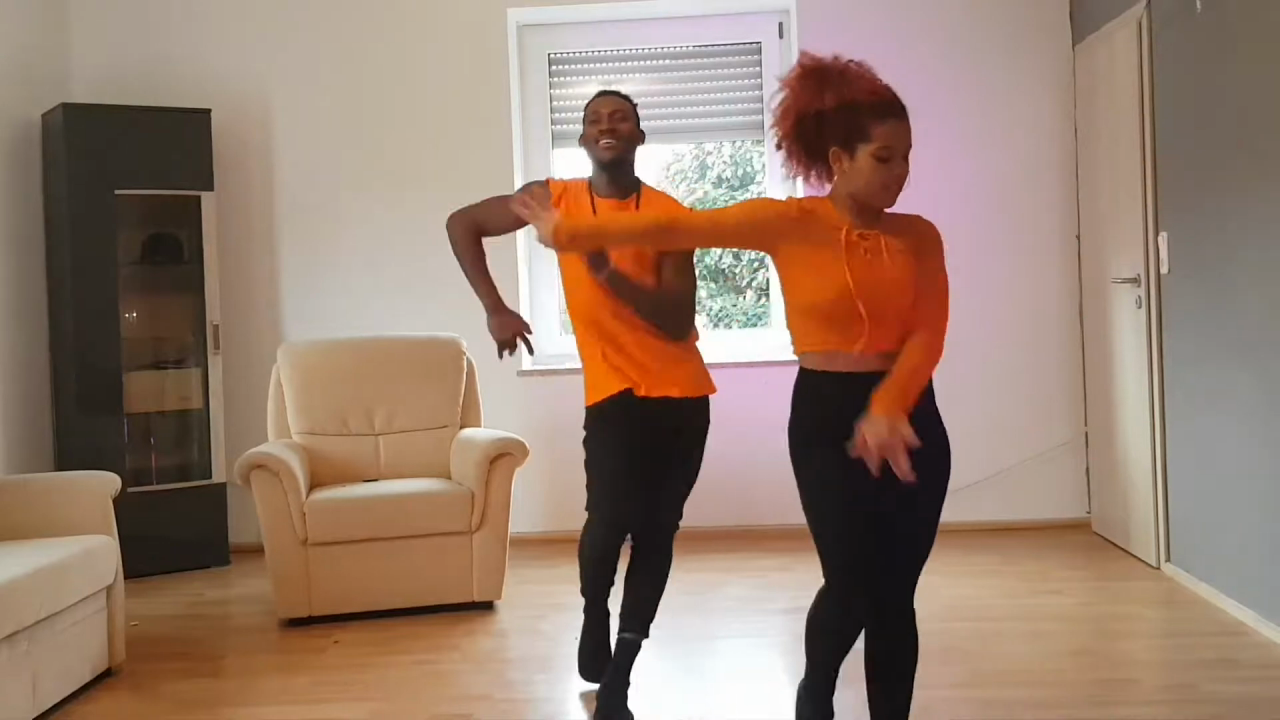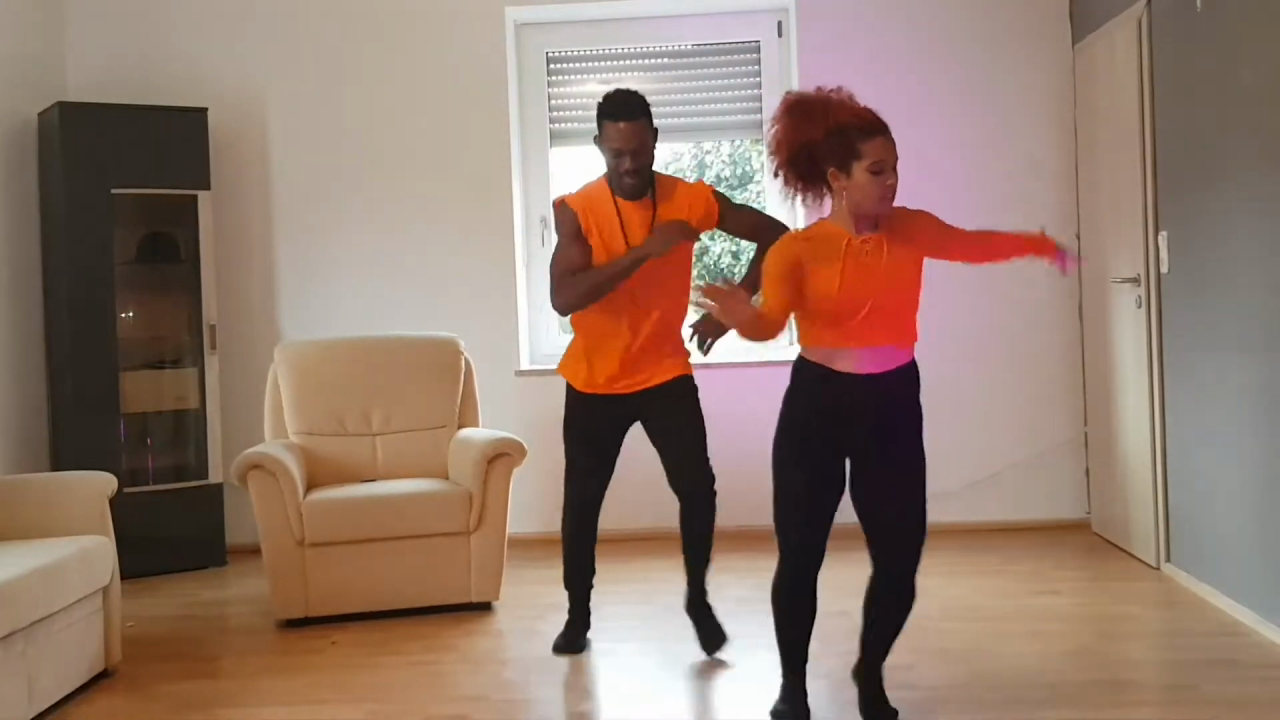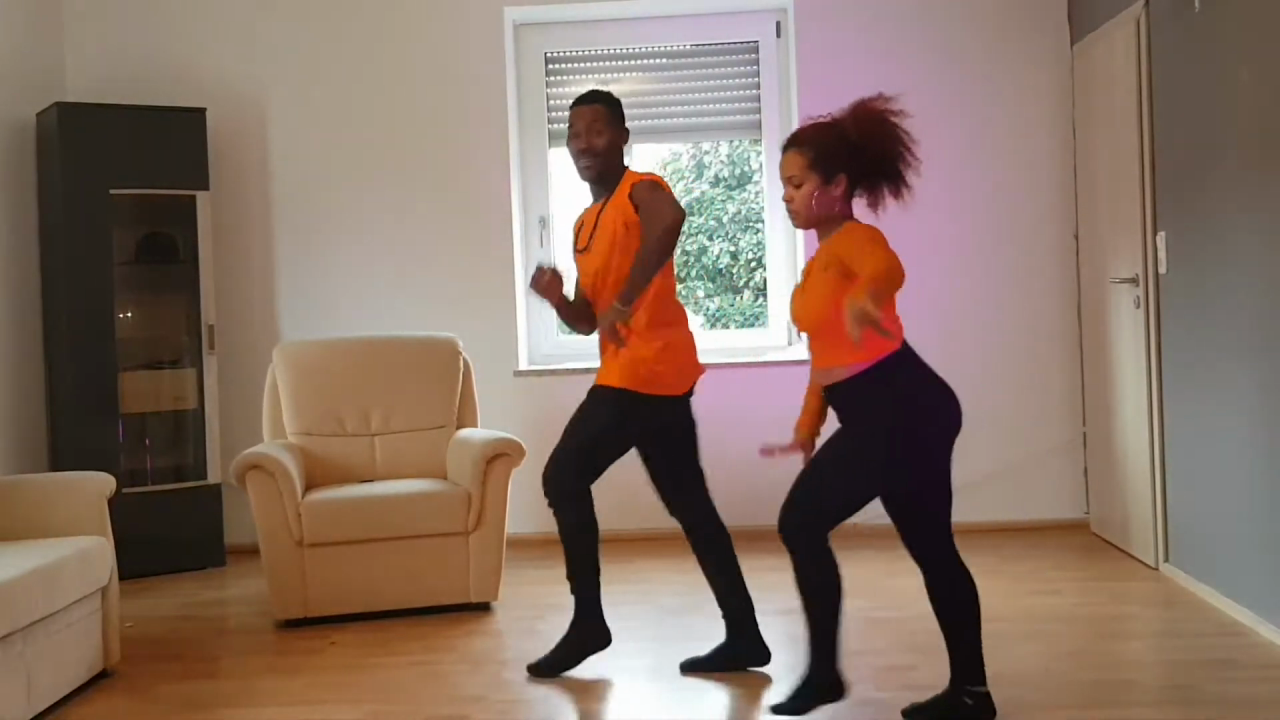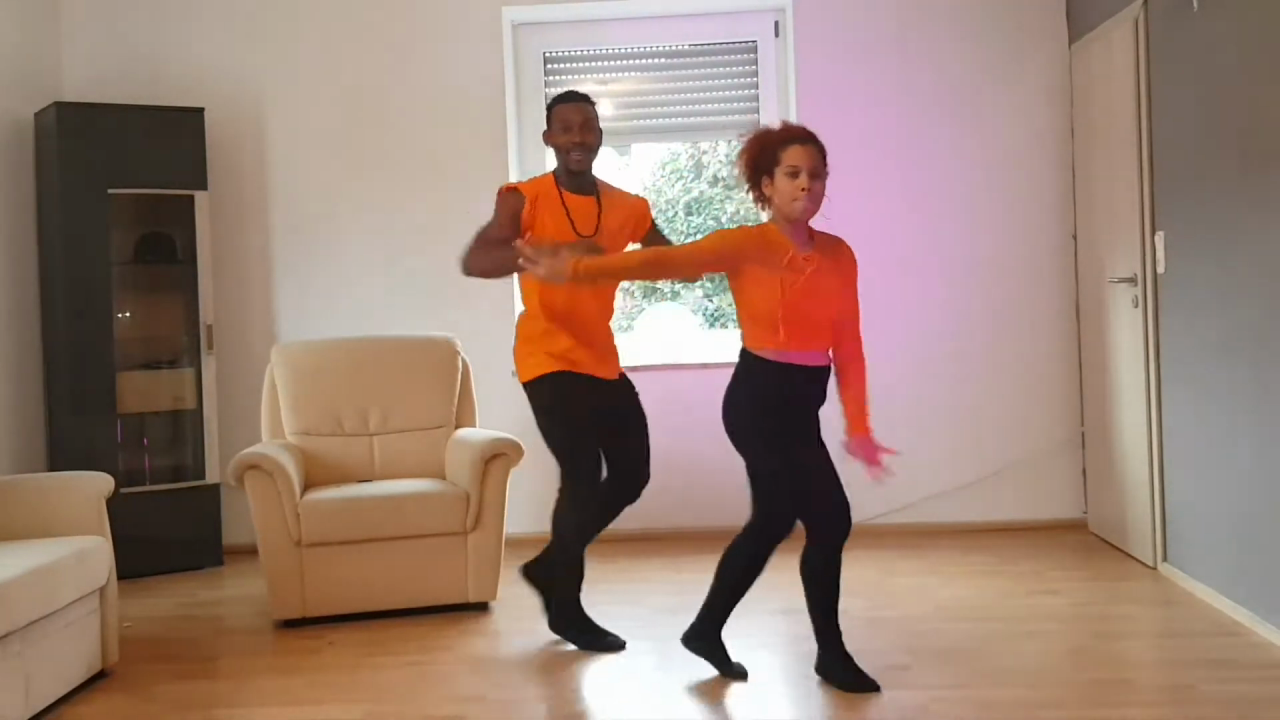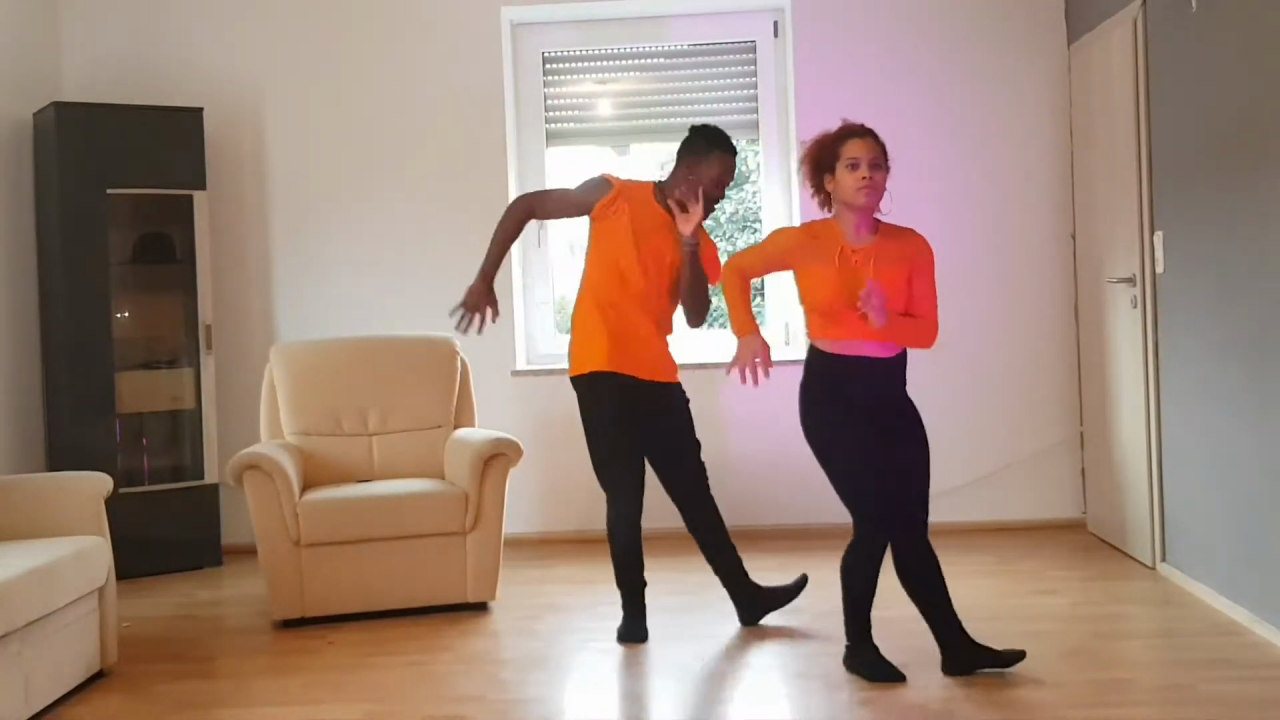
dt=1s
person 1, frame 1
left shoulder: (918, 238)
right shoulder: (785, 225)
left elbow: (927, 345)
right elbow: (681, 227)
left wrist: (890, 413)
right wrist: (578, 230)
left hip: (905, 419)
right hip: (822, 419)
left knee: (893, 596)
right knee: (852, 590)
person 1, frame 2
left shoulder: (909, 229)
right shoulder: (797, 250)
left elbow: (976, 243)
right elbow: (766, 320)
left wrist: (1042, 245)
right wrist: (733, 311)
left hip: (892, 409)
right hip: (813, 410)
left knee: (900, 558)
right knee: (801, 556)
person 1, frame 3
left shoulder: (862, 243)
right shoulder: (827, 253)
left elbow: (885, 276)
right elbow: (829, 356)
left wrist: (865, 305)
right wrist: (805, 432)
left hip: (900, 412)
right hip: (887, 413)
left knee: (800, 524)
right knee: (931, 548)
person 1, frame 4
left shoulder: (839, 256)
right shoulder: (748, 246)
left elbow: (849, 346)
right elbow: (666, 263)
left wrist: (859, 427)
right wrist: (574, 264)
left hip: (802, 405)
right hip: (763, 402)
left knee: (770, 525)
right knee: (831, 518)
left ankle: (706, 629)
right ankle: (832, 653)
person 1, frame 5
left shoulder: (911, 247)
right shoulder: (800, 242)
left elbow: (925, 331)
right elbow: (735, 271)
left wrist: (889, 317)
right wrist: (748, 337)
left hip: (889, 394)
right hip: (830, 392)
left knee: (909, 527)
right knee: (877, 522)
left ankle: (956, 647)
right ankle: (859, 647)
person 2, frame 1
left shoulder: (672, 219)
right shoulder: (557, 198)
left elbow: (677, 326)
right elbow: (461, 225)
left wrist: (609, 273)
right wrist: (495, 307)
left hip: (679, 392)
right hip: (613, 390)
left knee: (656, 531)
right knee: (609, 518)
right ankle: (595, 619)
person 2, frame 2
left shoulder: (694, 199)
right shoulder: (575, 210)
left elbow: (775, 235)
right elbow: (564, 297)
right wrist: (646, 250)
left hip: (664, 373)
right hip: (592, 381)
left knee: (697, 488)
right knee: (581, 501)
left ankle: (696, 596)
right ankle: (578, 614)
person 2, frame 3
left shoulder: (645, 190)
right shoulder: (587, 228)
left elbow: (667, 223)
right elbow: (581, 321)
left wrist: (623, 299)
right wrist: (553, 290)
left hip: (645, 374)
right hip: (626, 376)
left knee: (560, 480)
right knee: (686, 502)
left ankle: (588, 622)
right ankle: (743, 635)
person 2, frame 4
left shoulder: (628, 207)
right shoulder: (521, 198)
right elbow: (473, 262)
left hip: (602, 361)
right hip: (555, 364)
left knee: (631, 475)
right knee: (584, 477)
left ankle: (550, 568)
right ankle: (568, 608)
person 2, frame 5
left shoulder: (700, 244)
right shoulder: (611, 195)
left elbow: (698, 315)
right elbow: (524, 208)
left wrist: (690, 239)
right wrist: (485, 280)
left hip: (655, 373)
right hip: (599, 370)
left knee: (689, 483)
right knee: (624, 493)
left ankle: (743, 590)
right ankle: (633, 606)
